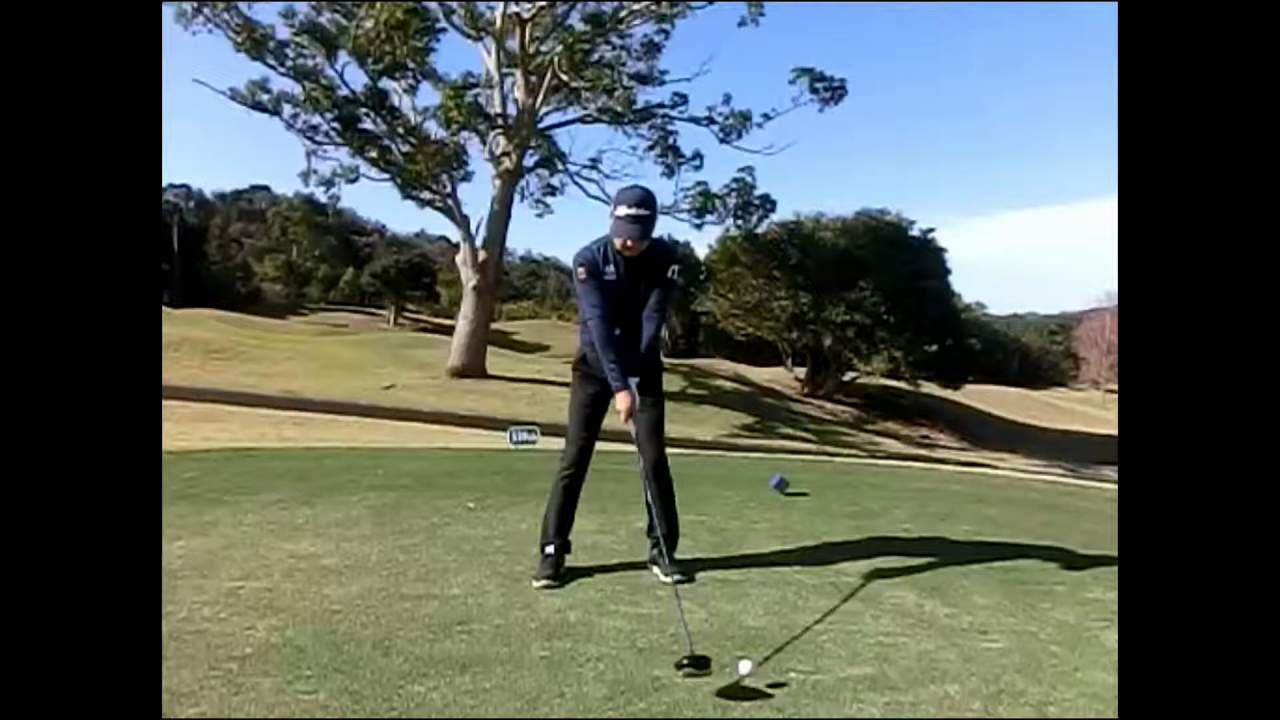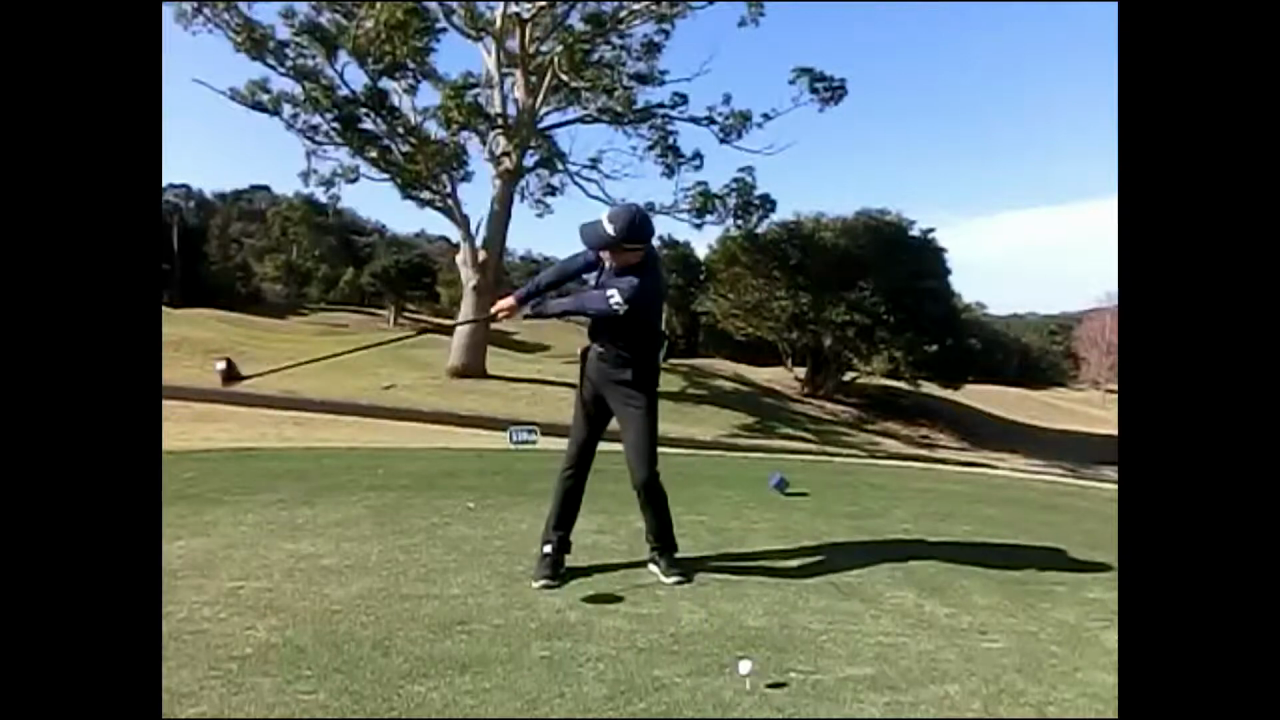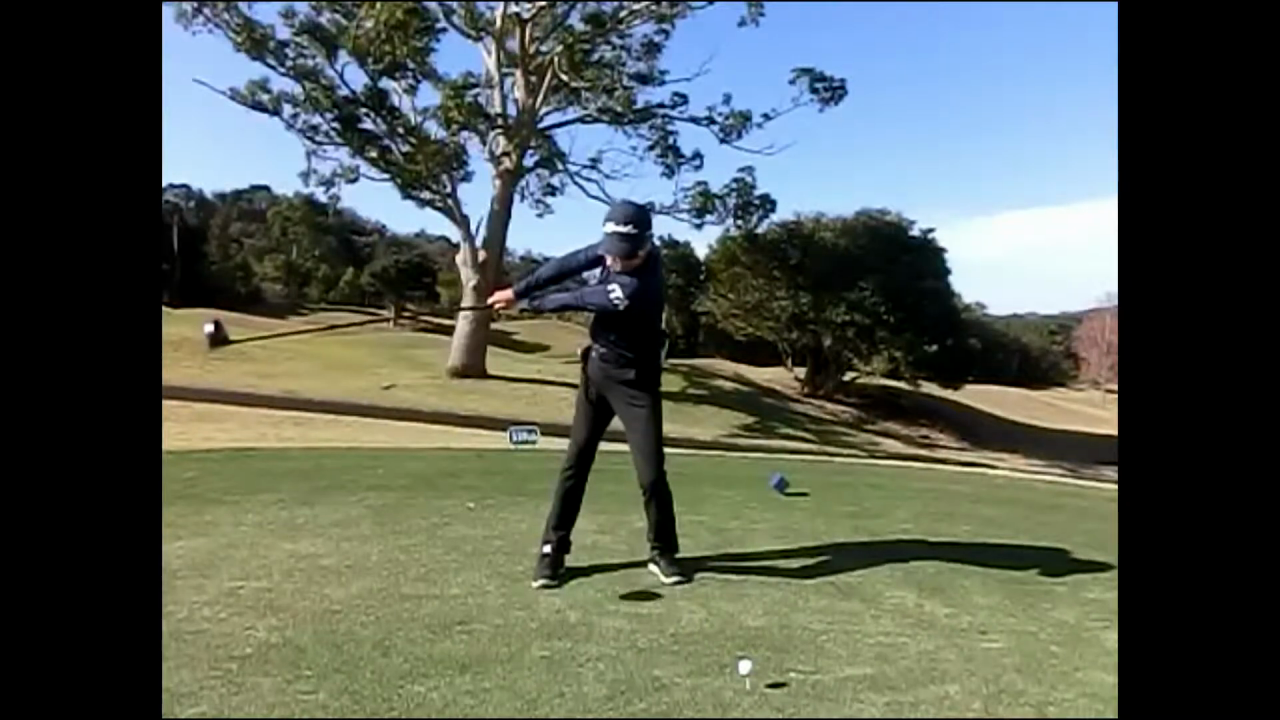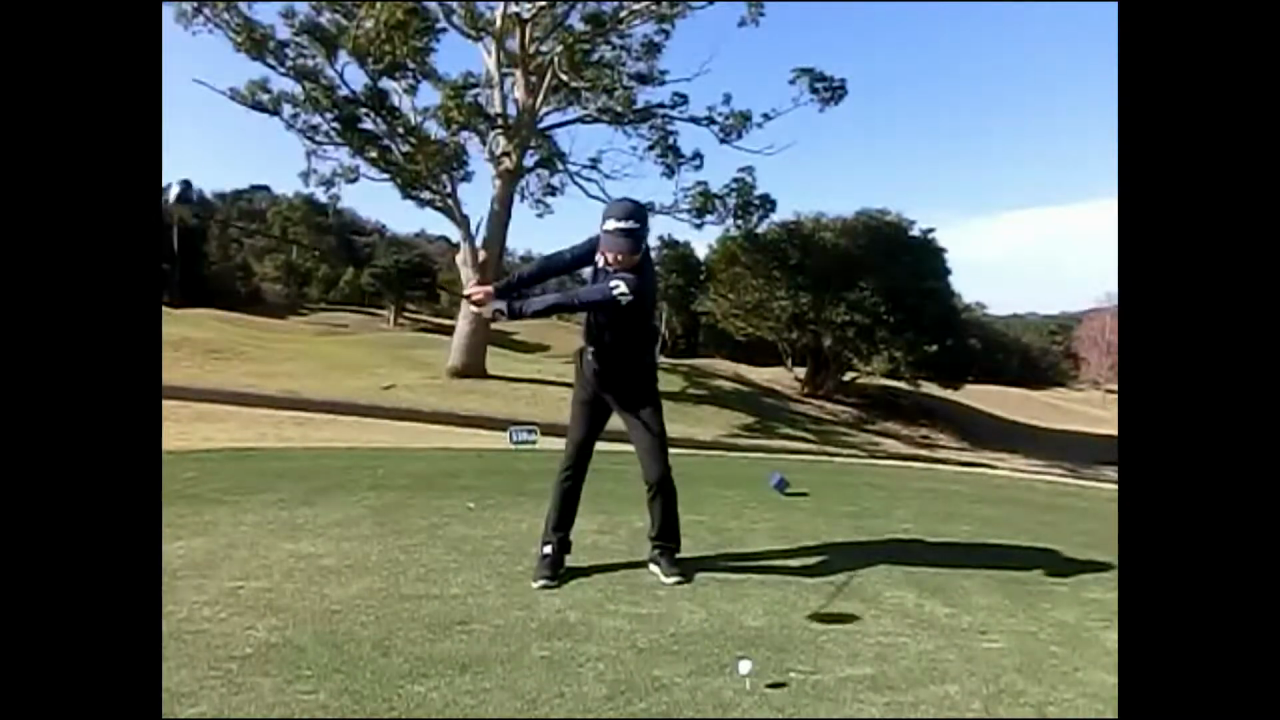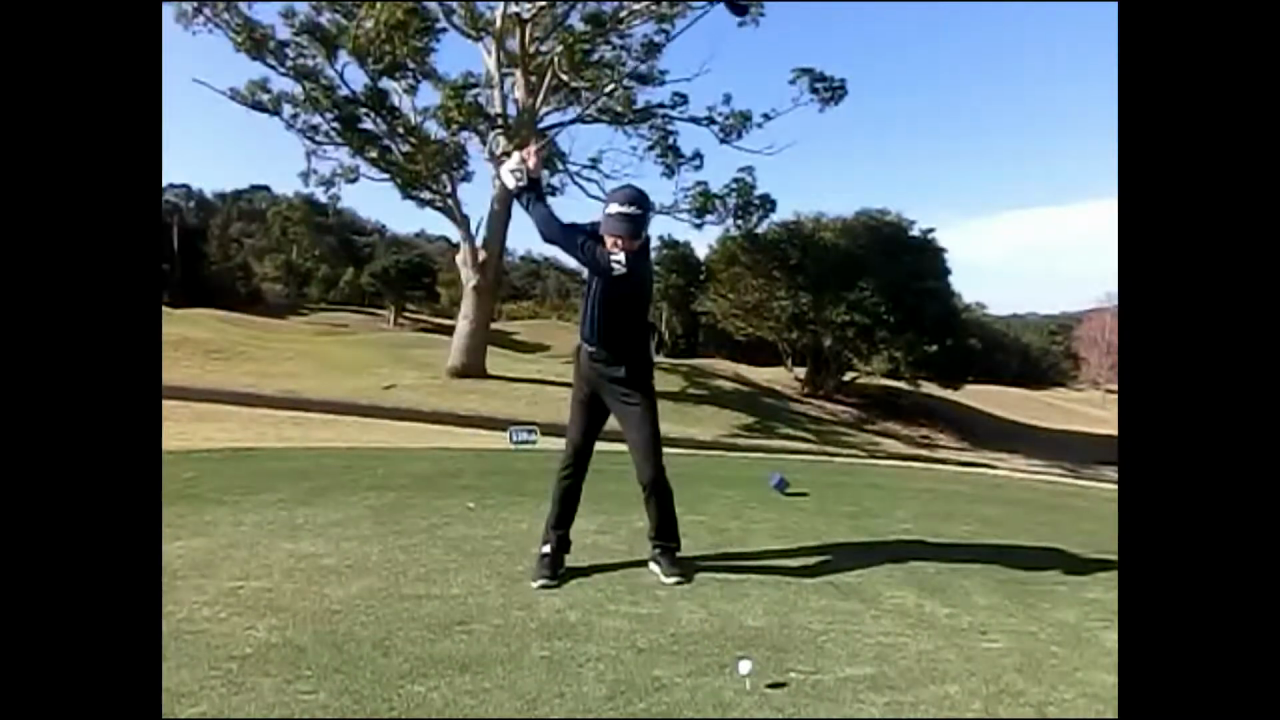
dt=1s
person 1, frame 1
left shoulder: (664, 259)
right shoulder: (588, 259)
left elbow: (652, 320)
right elbow: (599, 324)
left wrist: (634, 380)
right wrist: (618, 385)
left hip: (643, 366)
right hip: (594, 365)
left knee: (654, 460)
right knee: (574, 458)
left ankle: (662, 550)
right ankle: (552, 550)
person 1, frame 2
left shoulder: (639, 288)
right shoulder: (619, 248)
left elbow: (579, 304)
right elbow: (572, 267)
left wrist: (534, 308)
right wrist: (520, 296)
left hip: (632, 378)
right hip: (596, 365)
left knee: (643, 474)
right knee: (575, 461)
left ankle: (662, 552)
right ankle: (553, 549)
person 1, frame 3
left shoulder: (638, 287)
right shoulder: (617, 248)
left elbow: (578, 300)
right elbow: (570, 263)
left wrist: (530, 303)
right wrist: (517, 290)
left hip: (635, 379)
right hip: (597, 367)
left knee: (651, 475)
right knee: (576, 461)
left ankle: (663, 553)
right ankle: (553, 549)
person 1, frame 4
left shoulder: (636, 283)
right shoulder: (603, 245)
left elbow: (571, 301)
right elbow: (553, 265)
left wrist: (508, 308)
right wrist: (498, 289)
left hip: (633, 378)
right hip: (593, 368)
left knee: (657, 470)
right knee: (573, 462)
left ankle: (663, 551)
right ankle: (553, 549)
person 1, frame 5
left shoulder: (628, 266)
right shoulder: (606, 235)
left elbow: (561, 236)
right elbow: (559, 232)
left wrist: (524, 188)
right wrist: (534, 183)
left hip: (627, 375)
right hip: (589, 366)
left knee: (650, 471)
right knee: (572, 462)
left ankle: (664, 551)
right ankle: (552, 550)
